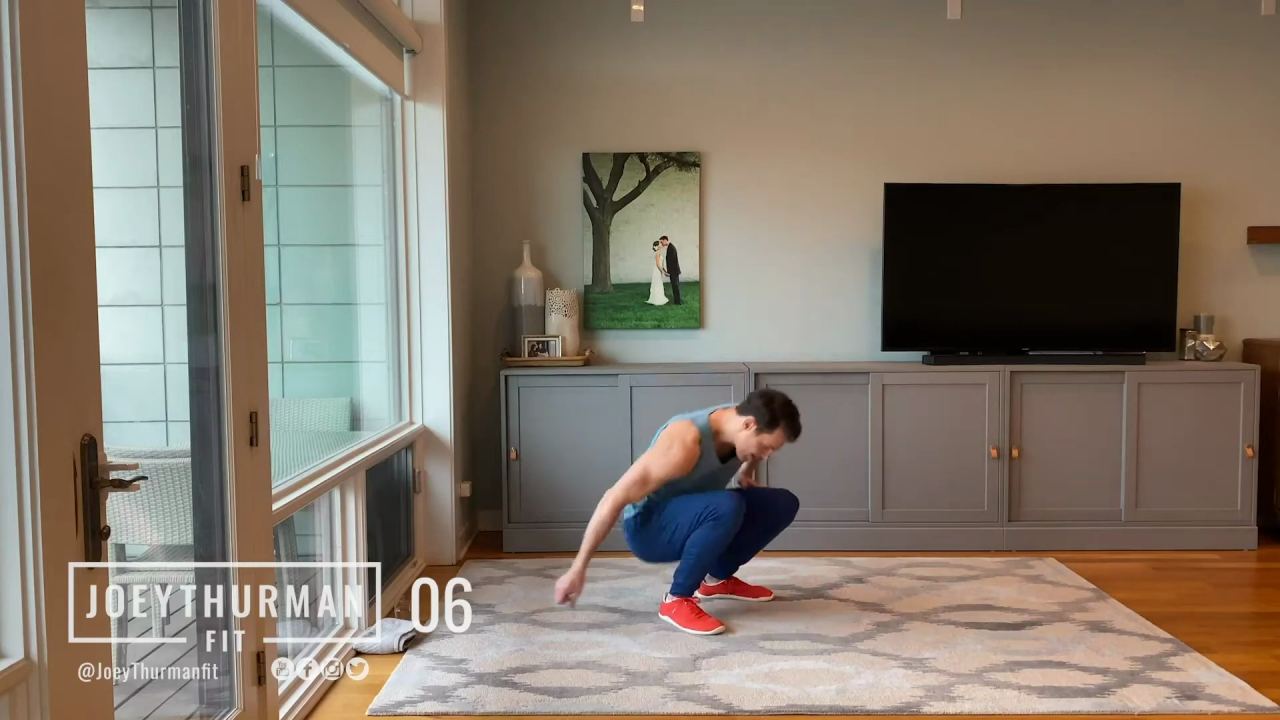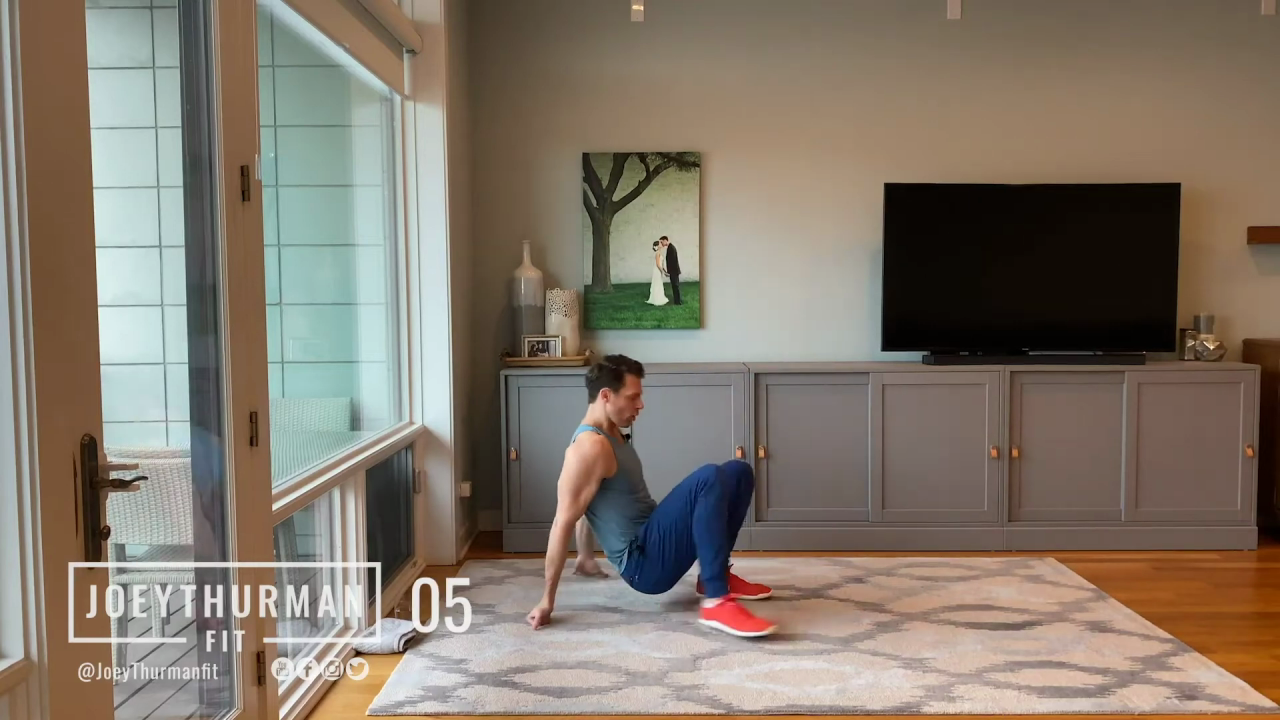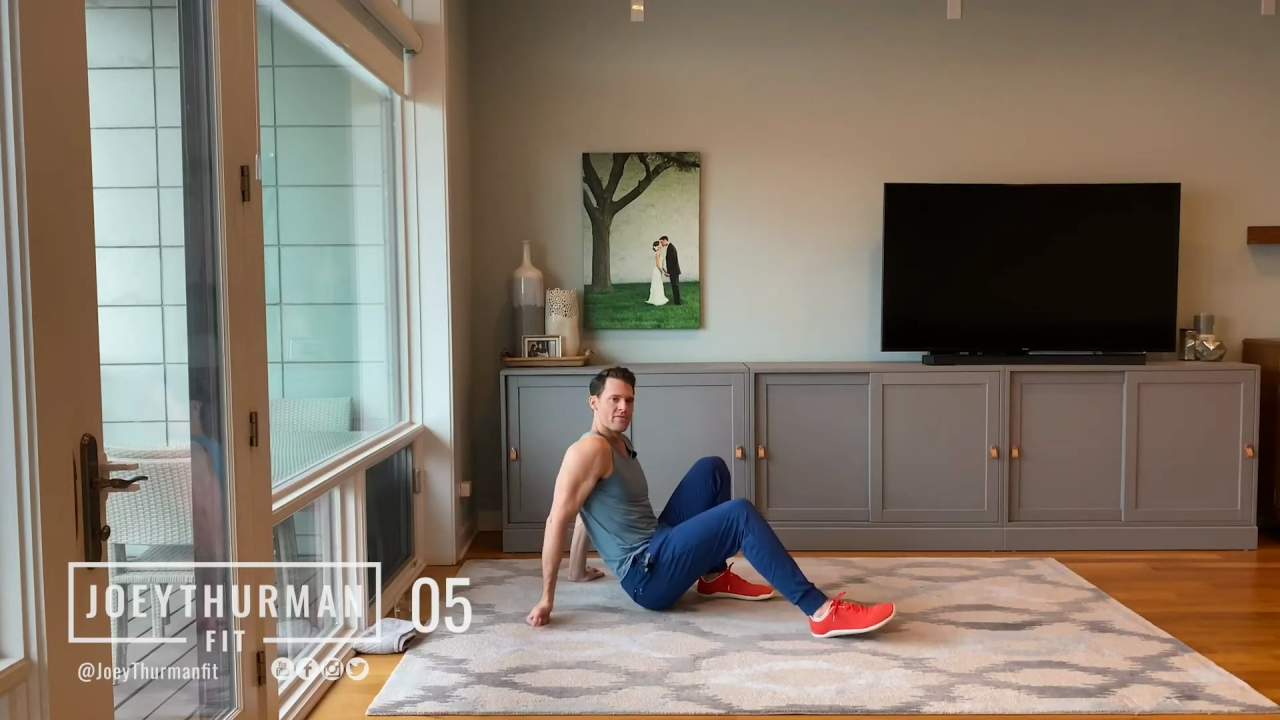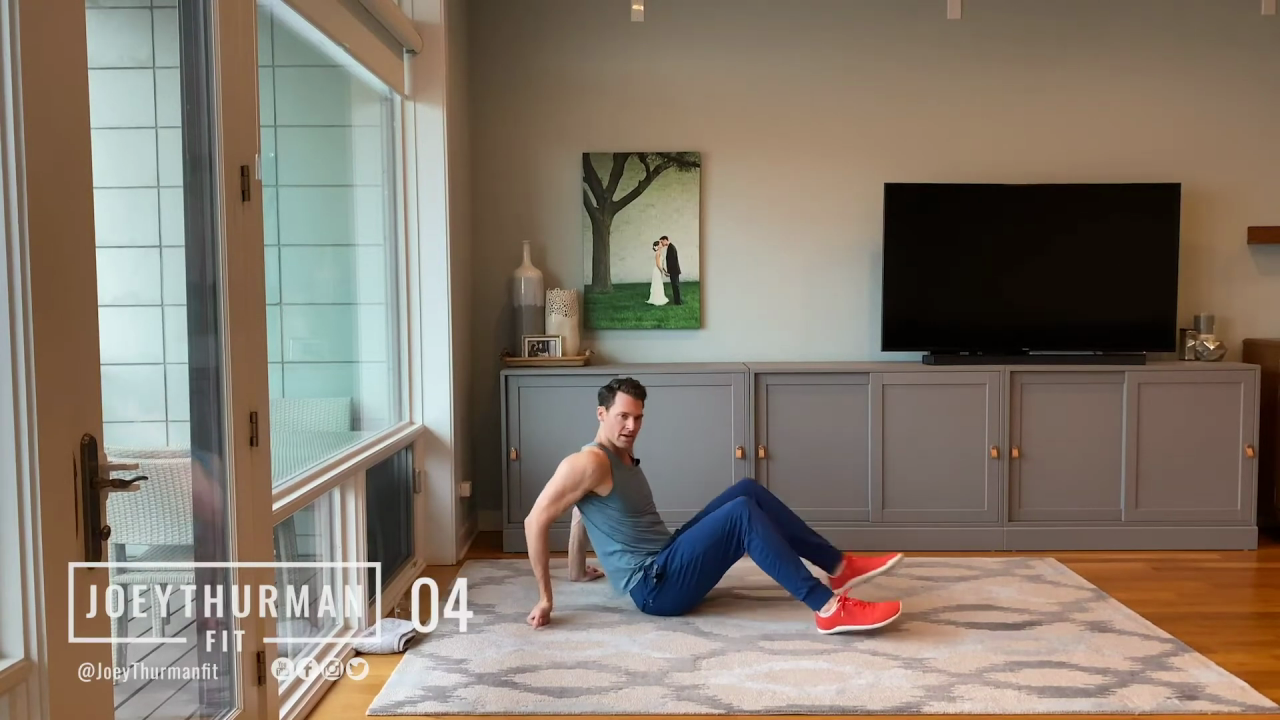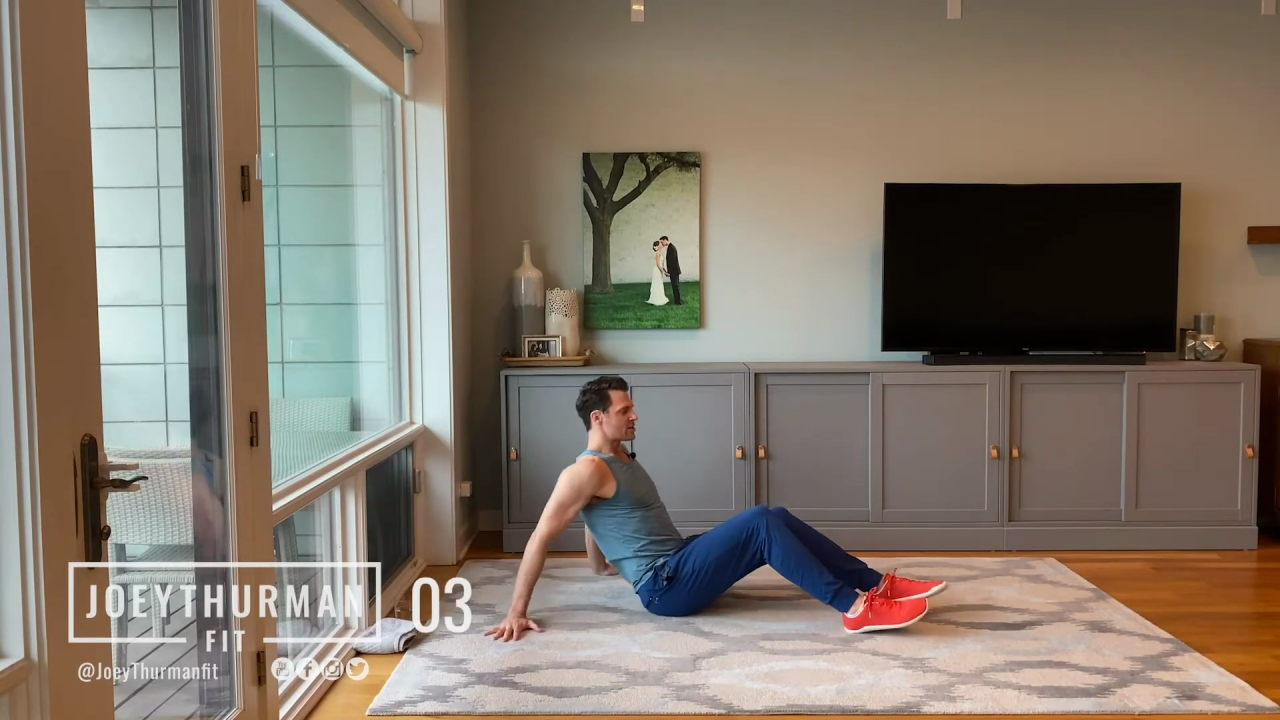
dt=0.7s
person 1, frame 1
left shoulder: (735, 423)
right shoulder: (684, 443)
right elbow: (616, 497)
left wrist: (747, 473)
right wrist: (578, 570)
right hip: (649, 524)
left knee: (785, 505)
right knee: (730, 507)
left ankle: (717, 578)
right ankle: (677, 600)
person 1, frame 2
left shoulder: (611, 432)
right shoulder: (588, 447)
left elbow: (584, 509)
right elbow: (564, 520)
left wrist: (586, 556)
right wrist: (547, 601)
left hip: (654, 538)
right hip: (643, 563)
left knee: (739, 474)
right knee: (712, 479)
left ankle: (718, 576)
right ankle: (716, 600)
person 1, frame 3
left shoulder: (621, 444)
right shoulder: (589, 450)
left elbow: (588, 513)
right elbow: (558, 519)
left wrist: (578, 570)
right wrist: (547, 598)
left hip: (658, 547)
right hip: (647, 576)
left knee: (712, 469)
right knee: (741, 514)
left ankle: (714, 577)
right ankle: (822, 612)
person 1, frame 4
left shoulder: (623, 453)
right shoulder: (589, 463)
left elbow: (582, 512)
right elbow: (536, 521)
left wrist: (578, 568)
right wrist: (545, 596)
left hip: (669, 558)
right hip: (656, 587)
left knee: (749, 491)
right knee: (743, 511)
left ankle: (841, 567)
right ankle: (830, 607)
person 1, frame 5
left shoulder: (620, 457)
right shoulder: (586, 471)
right elbow: (541, 537)
left wrist: (600, 565)
right wrist: (516, 612)
left hip: (680, 561)
right hip: (665, 588)
left knee: (778, 518)
right knee: (760, 522)
left ankle: (878, 584)
right ankle: (855, 608)
